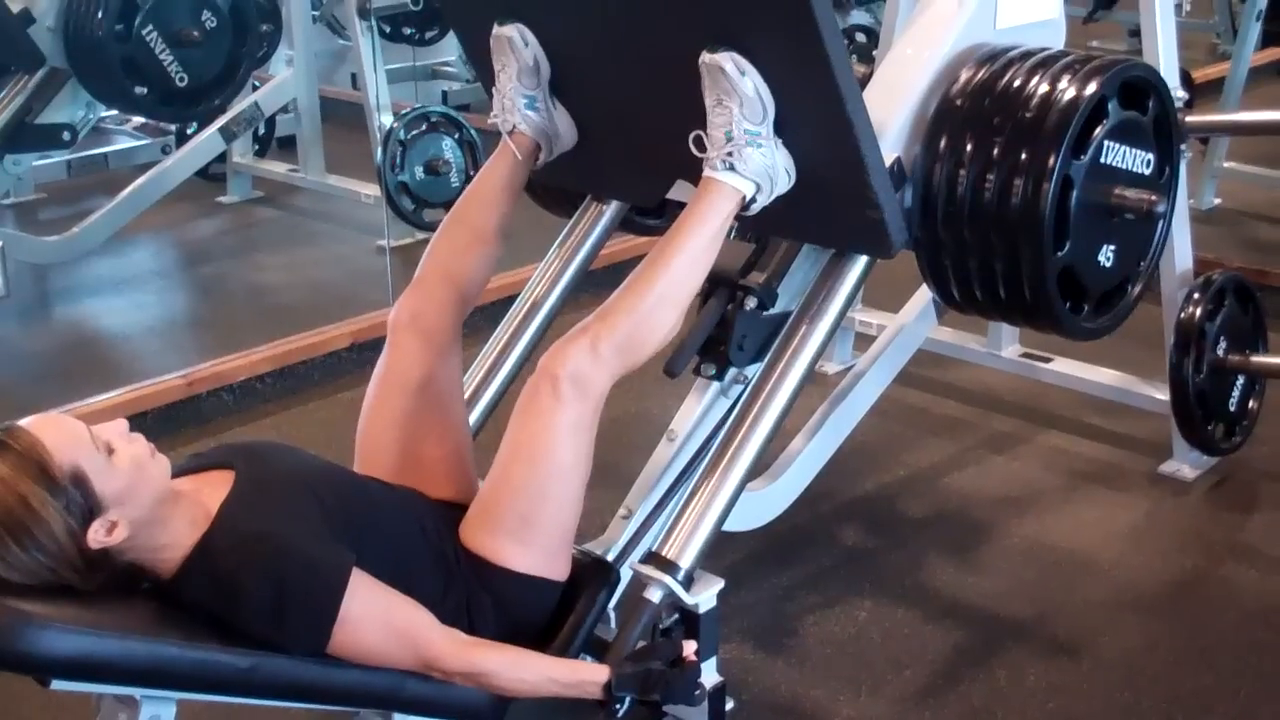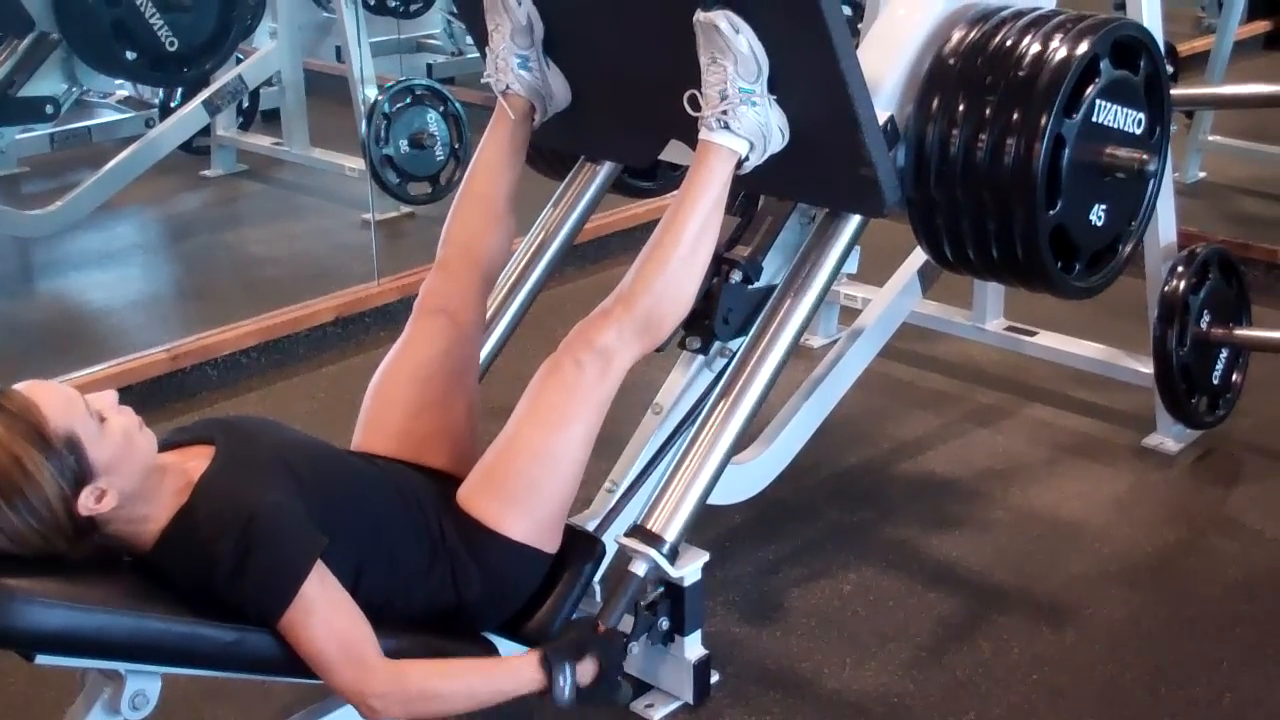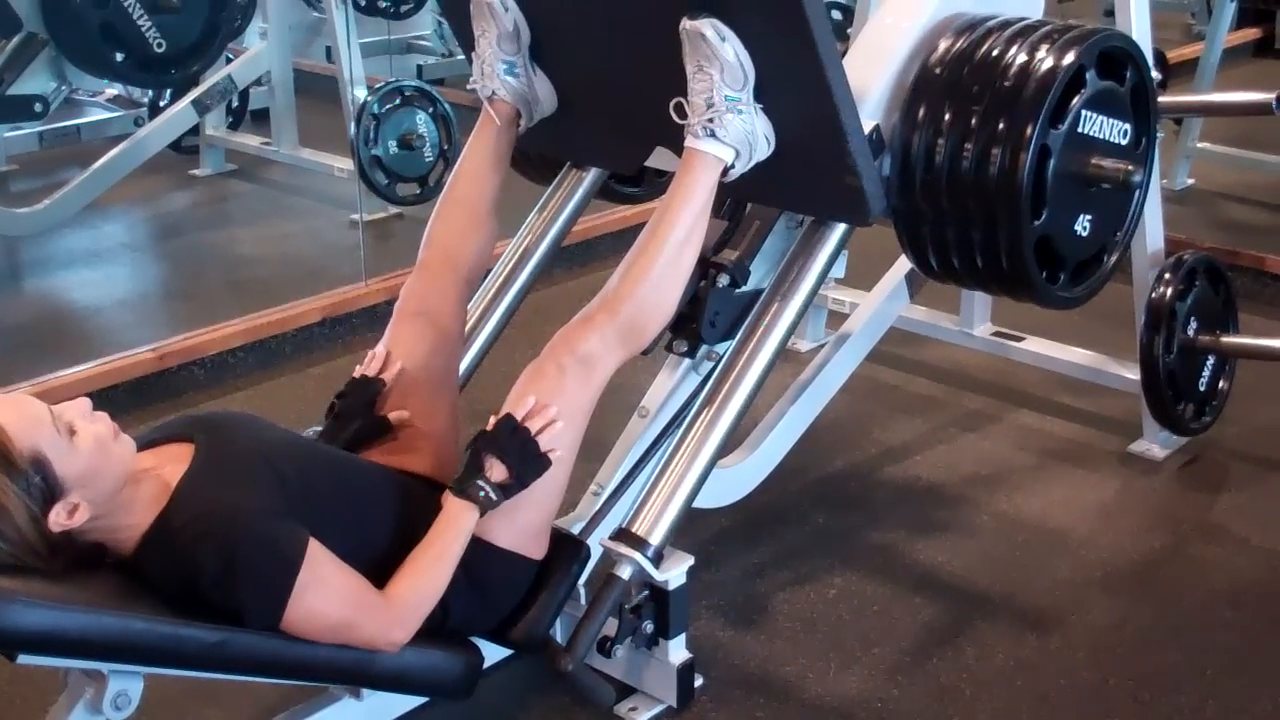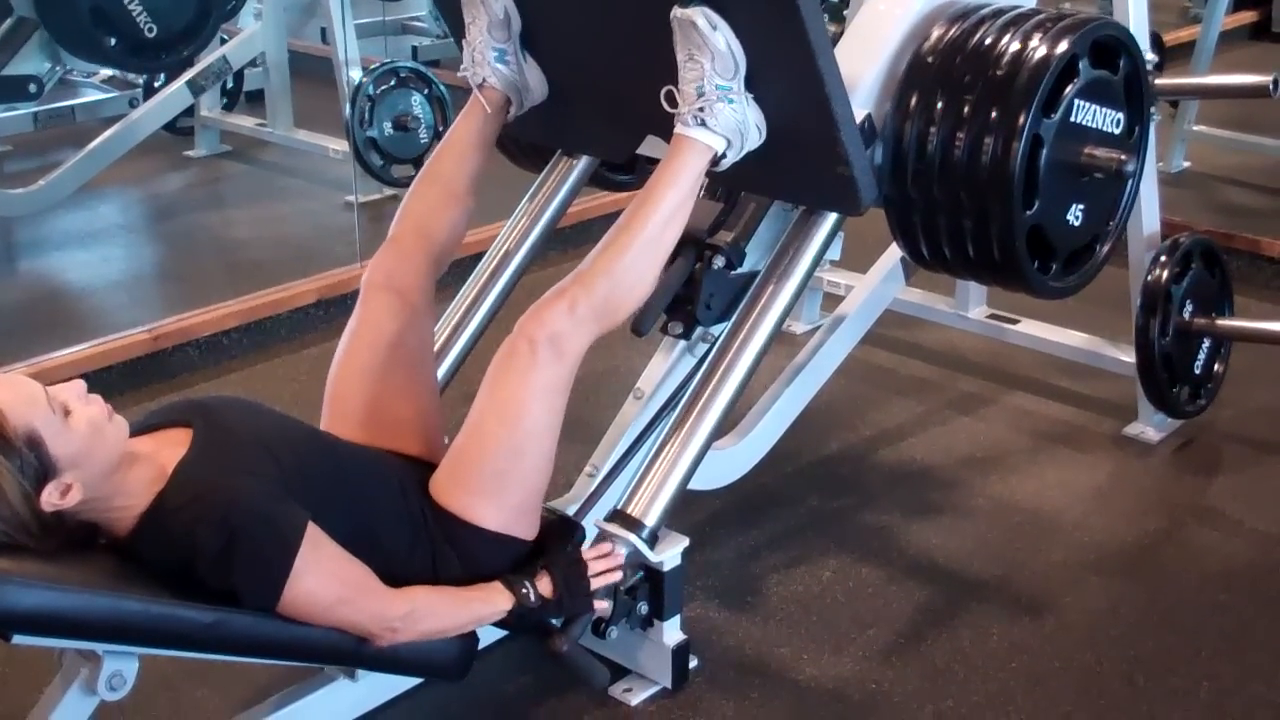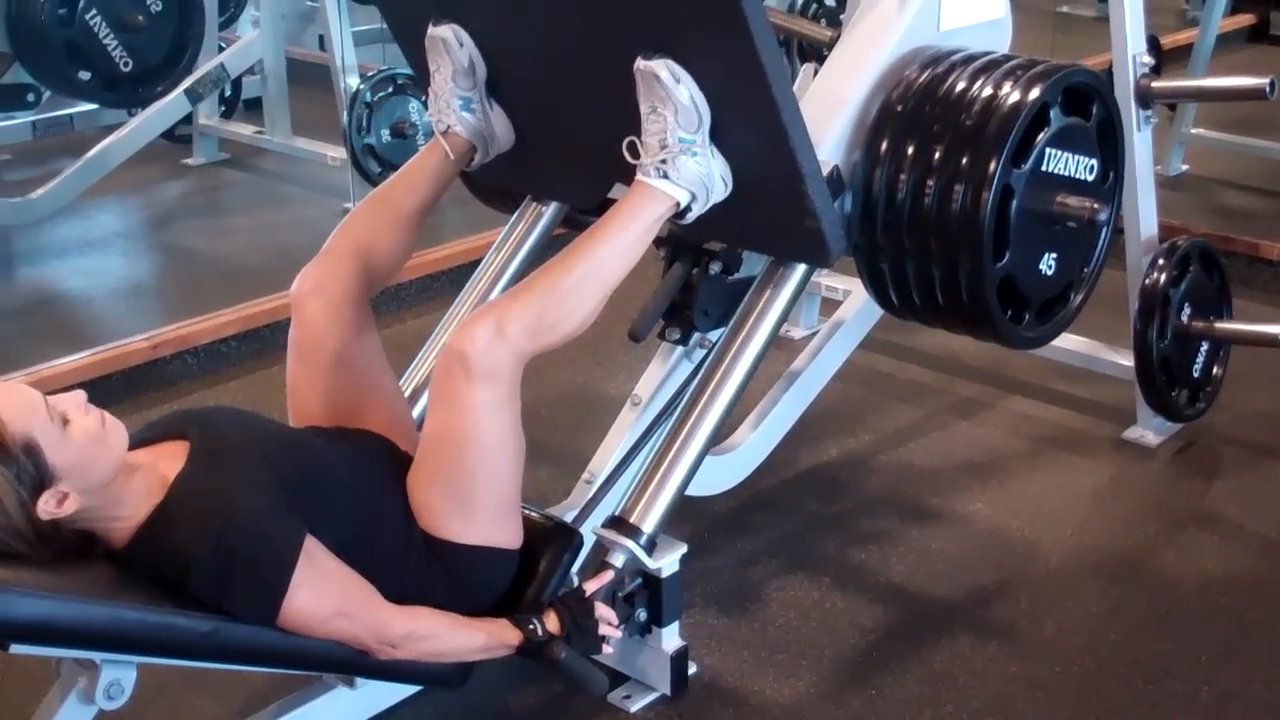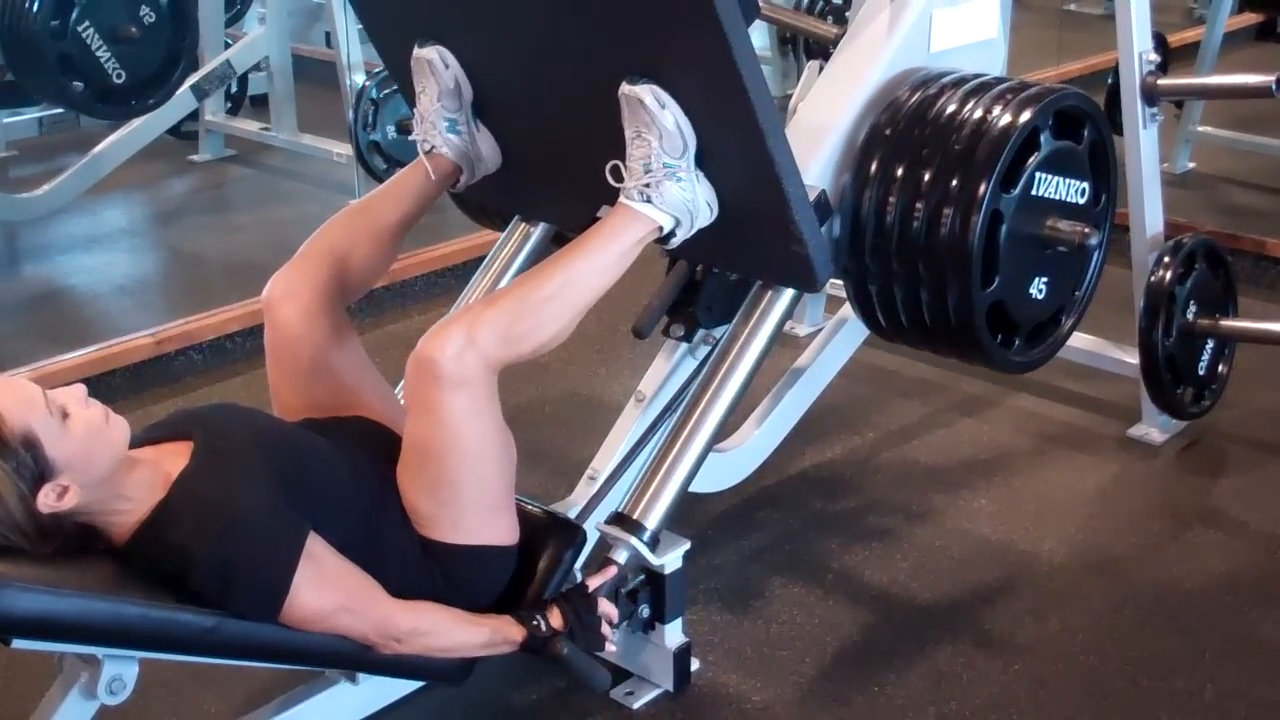
dt=0.7s
person 1, frame 1
left shoulder: (169, 500)
right shoulder: (265, 563)
right elbow: (449, 658)
right wrist: (623, 683)
left hip: (418, 526)
right hip: (486, 591)
left knee: (423, 315)
right knee: (575, 365)
left ankle: (525, 134)
right ankle: (733, 176)
person 1, frame 2
left shoulder: (160, 475)
right shoulder: (243, 531)
left hip: (400, 494)
right hip: (470, 562)
left knee: (450, 298)
right knee: (600, 345)
left ankle: (519, 99)
right ankle: (726, 139)
person 1, frame 3
left shoulder: (137, 472)
right shoulder: (219, 537)
right elbow: (386, 624)
left wrist: (340, 430)
right wrist: (481, 493)
left hip: (390, 501)
right hip: (459, 573)
left knee: (432, 295)
right knee: (583, 349)
left ankle: (506, 101)
right ankle: (714, 142)
person 1, frame 4
left shoulder: (135, 456)
right shoulder: (220, 519)
right elbow: (385, 619)
right wrist: (537, 591)
left hip: (381, 478)
right hip: (446, 546)
left knee: (397, 275)
right knee: (553, 327)
left ankle: (494, 92)
right ankle: (702, 134)
person 1, frame 5
left shoulder: (130, 468)
right shoulder: (217, 532)
right elbow: (384, 633)
right wrist: (541, 632)
left hip: (371, 478)
right hip: (441, 562)
left knee: (325, 289)
right knee: (482, 346)
left ankle: (460, 135)
right ankle: (667, 184)
person 1, frame 6
left shoulder: (131, 470)
right shoulder: (220, 531)
right elbow: (388, 627)
right wrist: (544, 628)
right hip: (442, 561)
left knee: (296, 296)
right knee: (452, 352)
left ankle: (447, 157)
right ankle: (652, 207)
